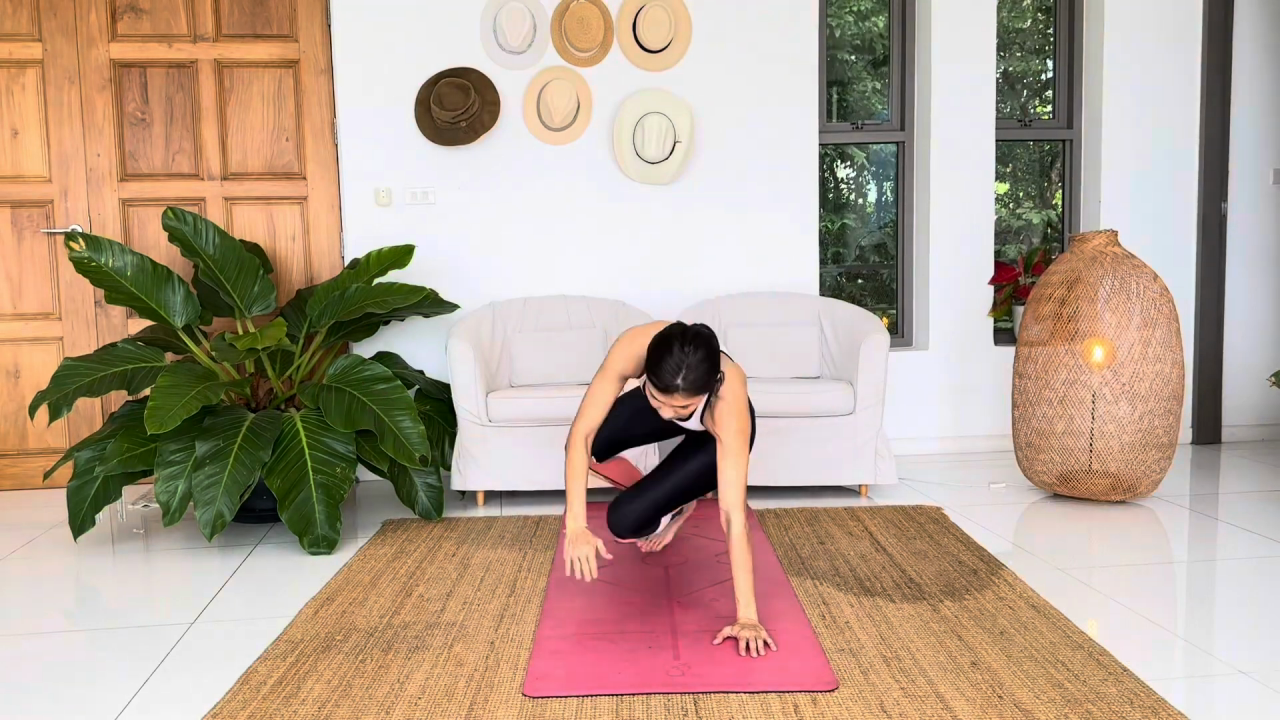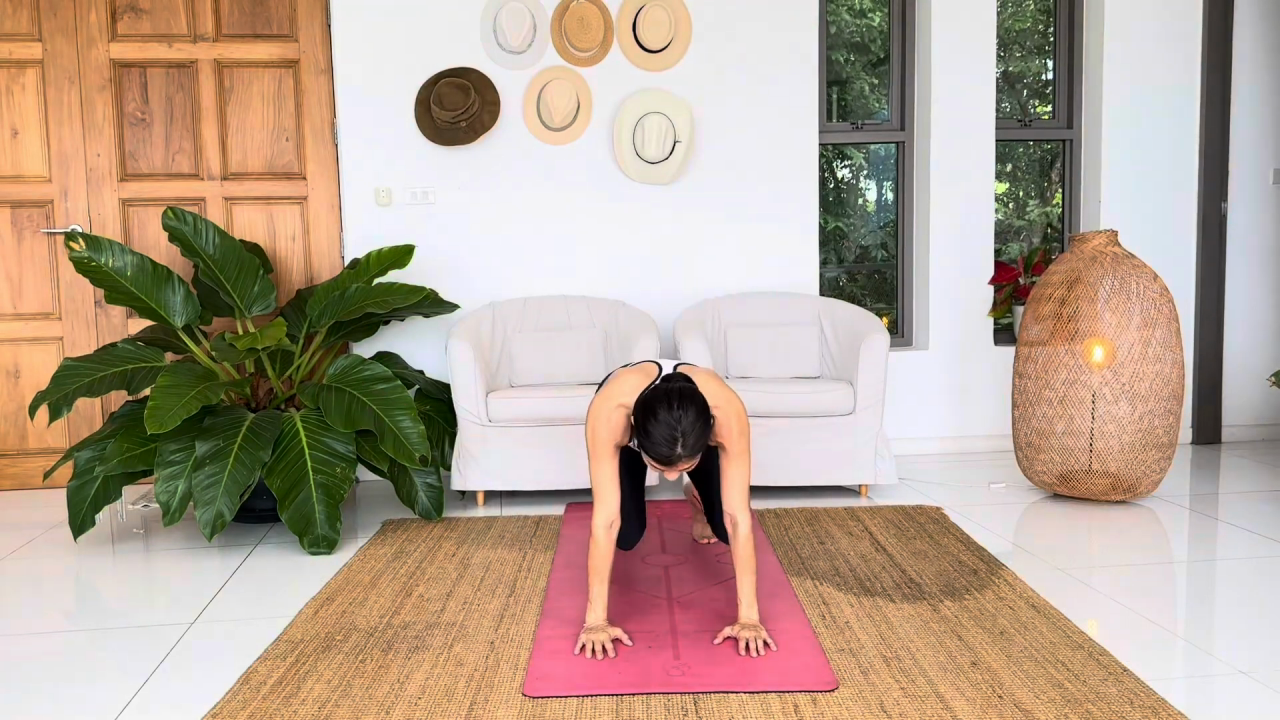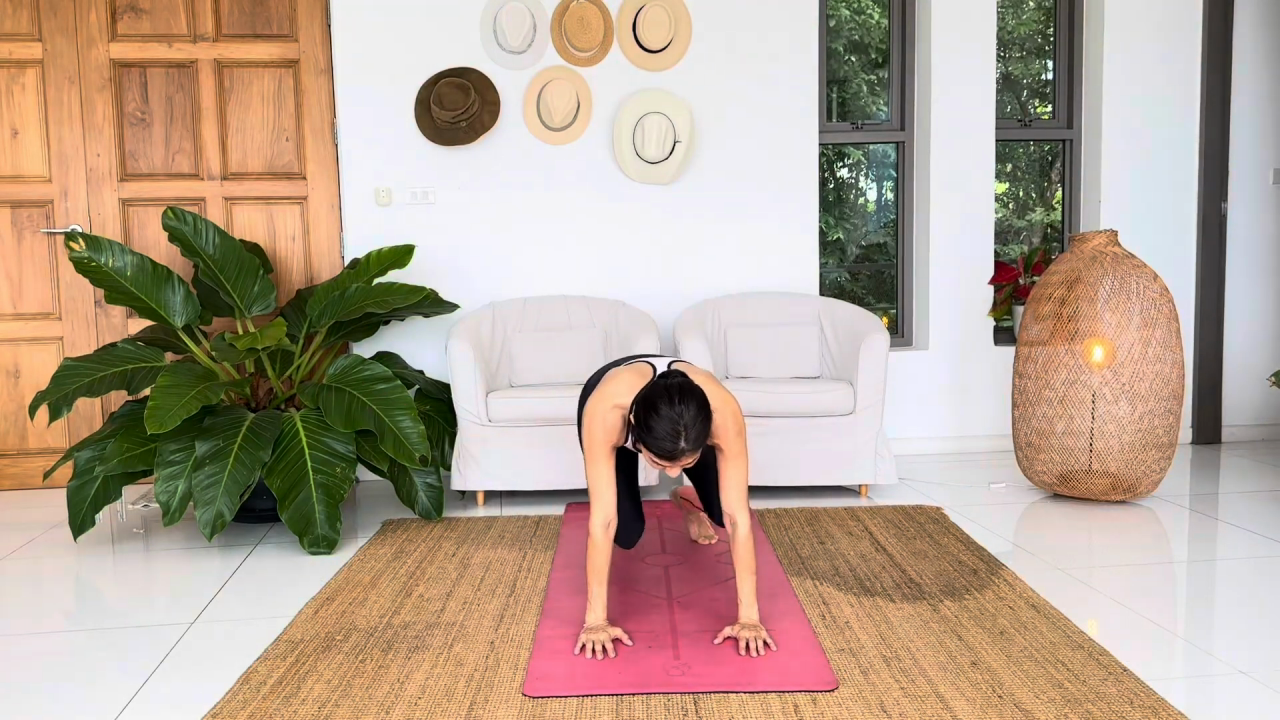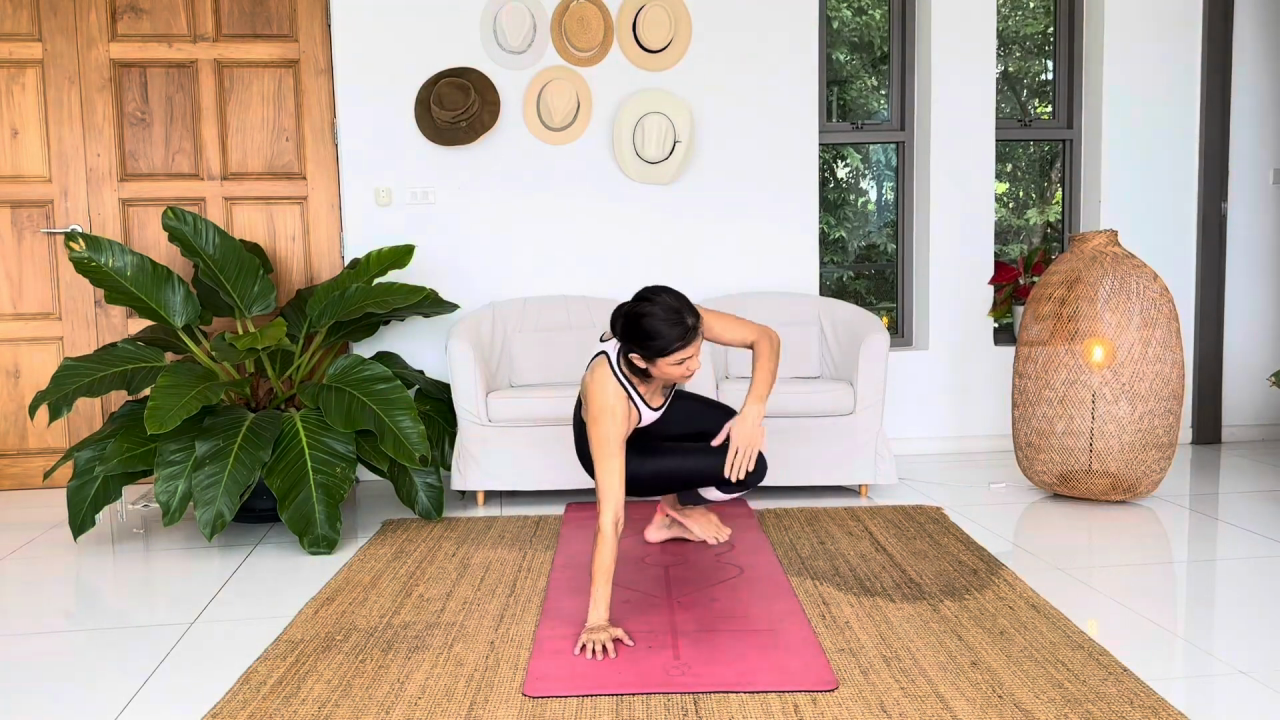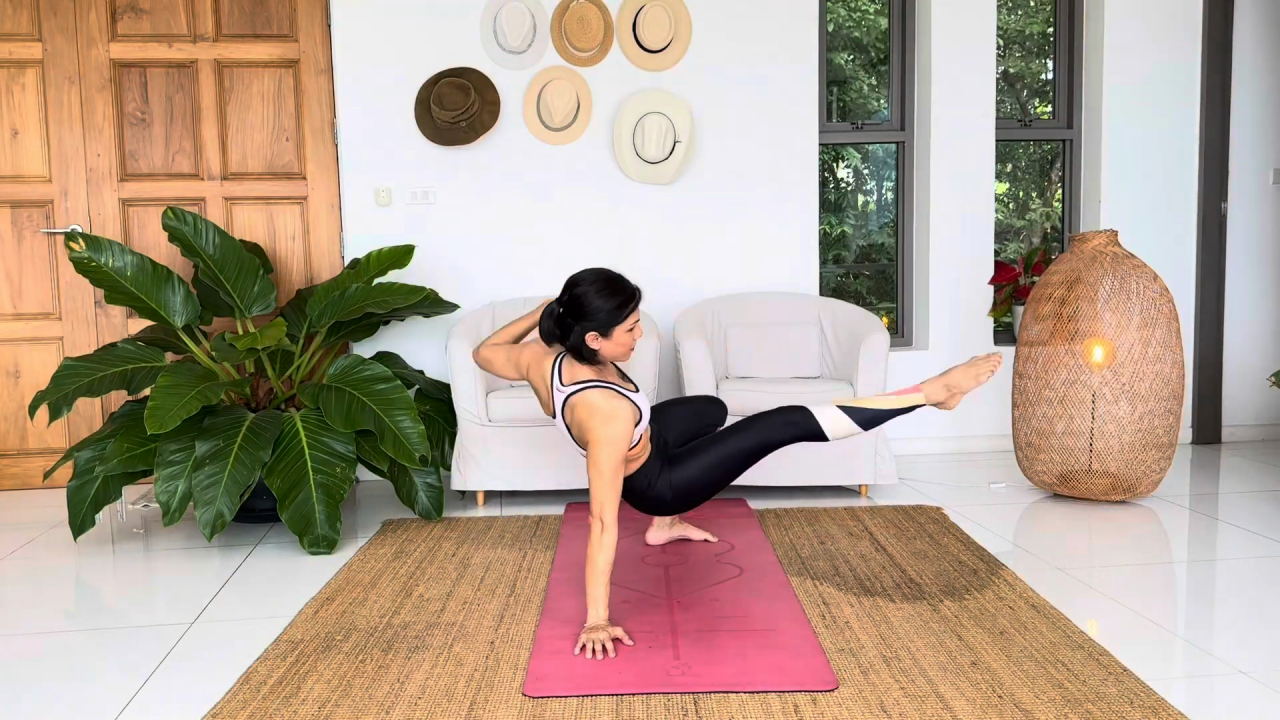
dt=0.5s
person 1, frame 1
left shoulder: (728, 399)
right shoulder: (635, 346)
left elbow: (733, 514)
right elbow: (581, 432)
left wrist: (747, 615)
right wrist: (576, 523)
left hip: (711, 437)
left knee: (623, 521)
left ankle: (675, 507)
right ankle: (661, 502)
person 1, frame 2
left shoulder: (726, 410)
right shoulder: (611, 409)
left elbow: (738, 518)
right elbow: (605, 520)
left wrist: (748, 616)
right wrist: (596, 619)
left knee: (726, 530)
right knee: (627, 535)
left ankle: (698, 500)
person 1, frame 3
left shoulder: (722, 411)
right shoulder: (607, 410)
left elbow: (738, 518)
right elbow: (602, 521)
left wrist: (748, 616)
right wrist: (596, 619)
left knee: (723, 512)
right knee: (627, 531)
left ankle: (691, 502)
person 1, frame 4
left shoulder: (683, 330)
right shoulder: (610, 400)
left elbow: (766, 338)
right elbow: (611, 519)
left wrist: (750, 414)
right wrist: (597, 619)
right hip: (619, 446)
left knee: (730, 427)
right knee: (744, 470)
left ankle: (664, 521)
right ankle: (681, 505)
person 1, frame 5
left shoulder: (545, 357)
right shoulder: (606, 412)
left elbow: (485, 353)
right elbow: (604, 522)
left wrist: (547, 312)
right wrist: (597, 620)
left hip: (643, 449)
right hip: (656, 480)
left knee: (711, 409)
right knee: (788, 423)
left ankle: (664, 525)
right ankle: (928, 392)
